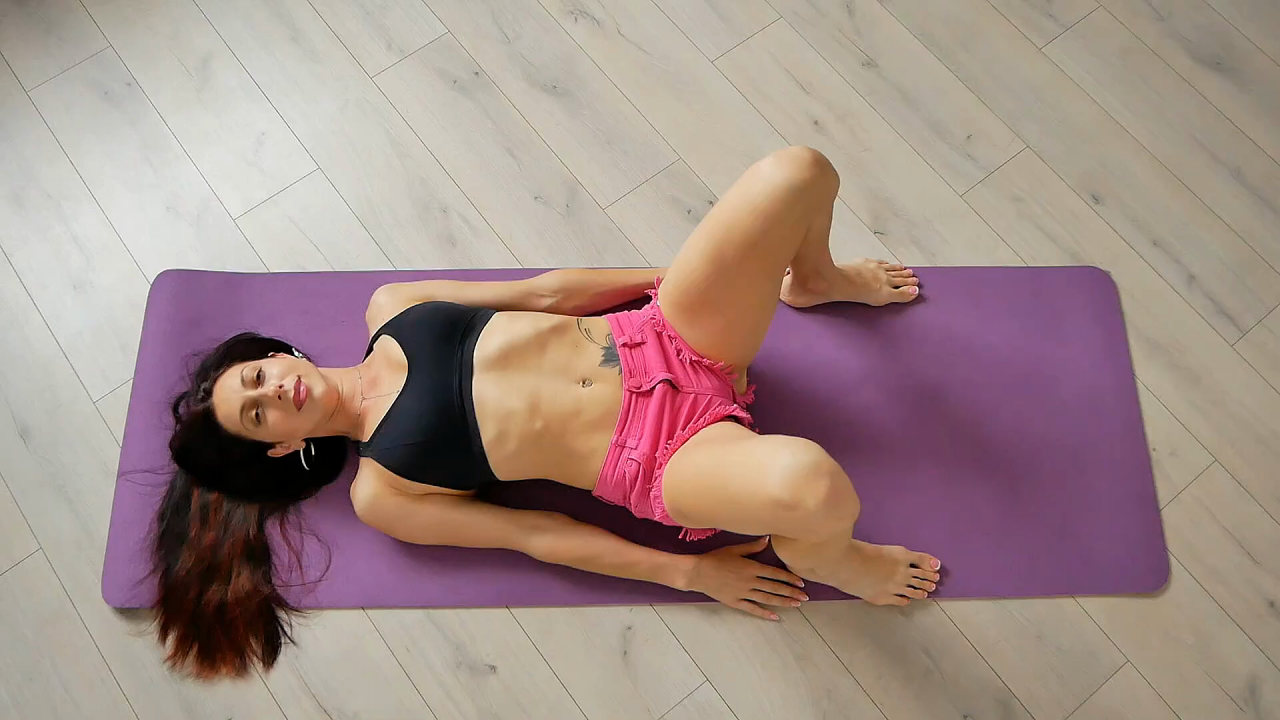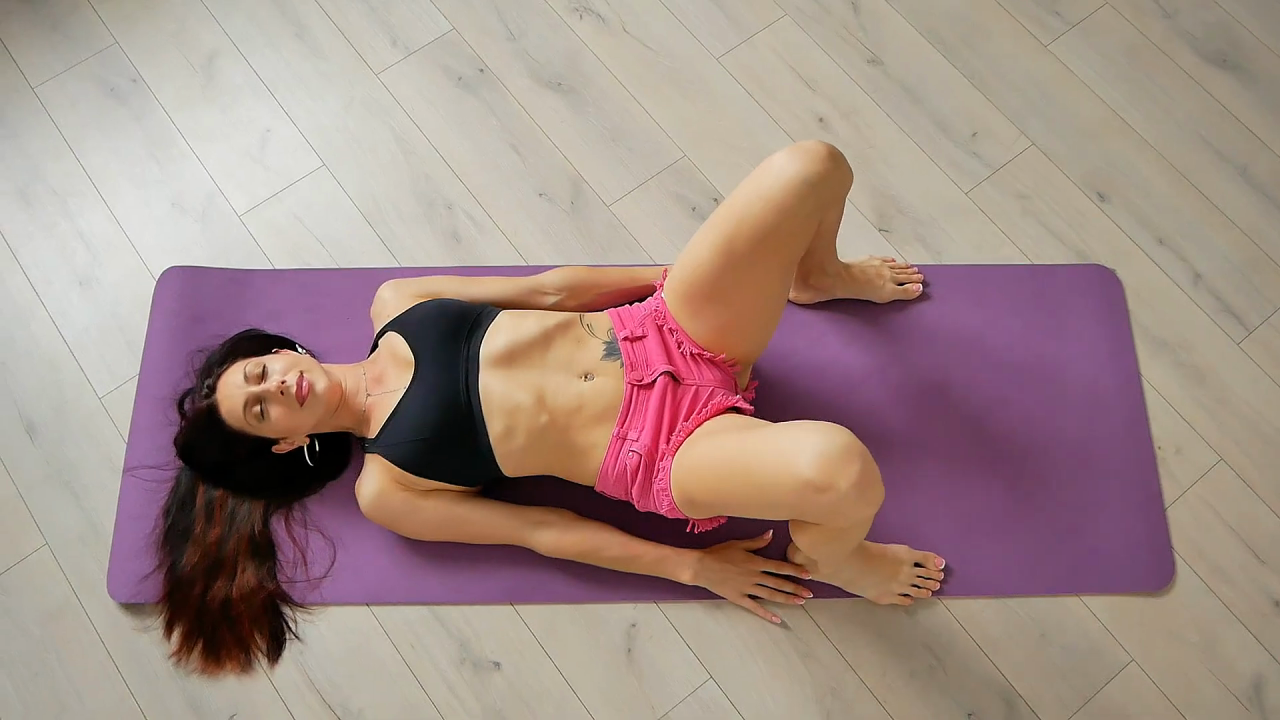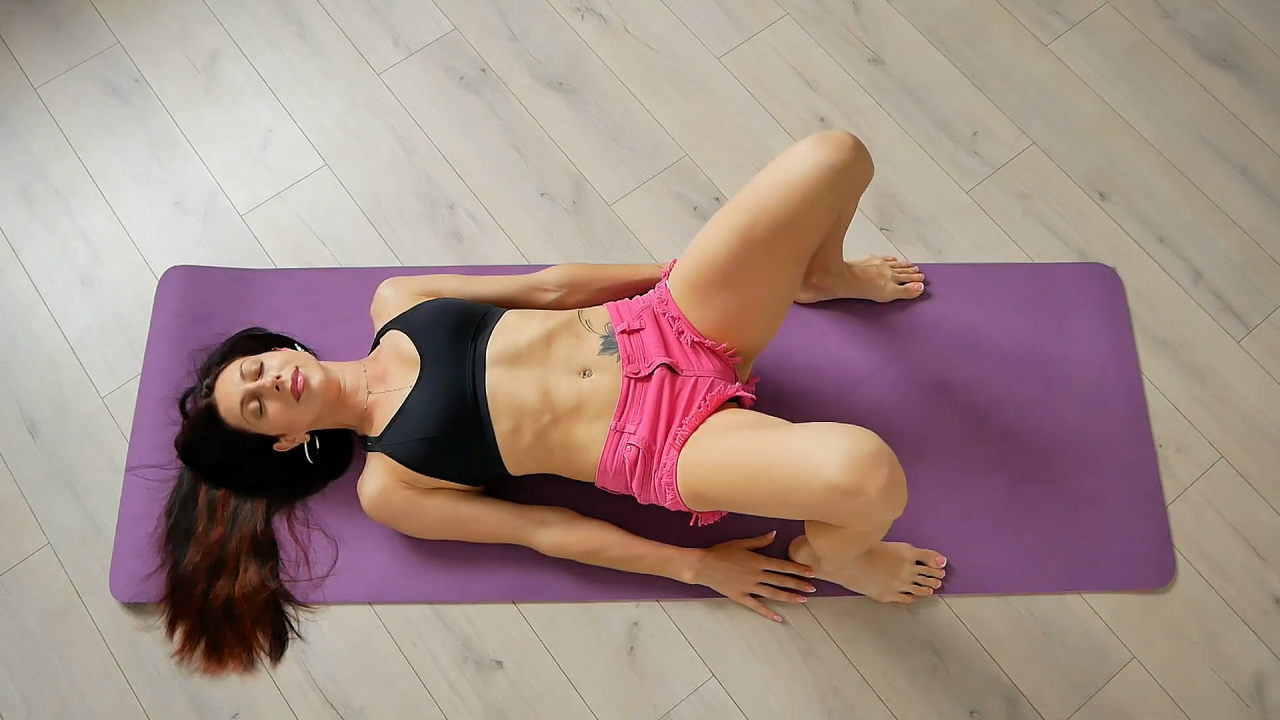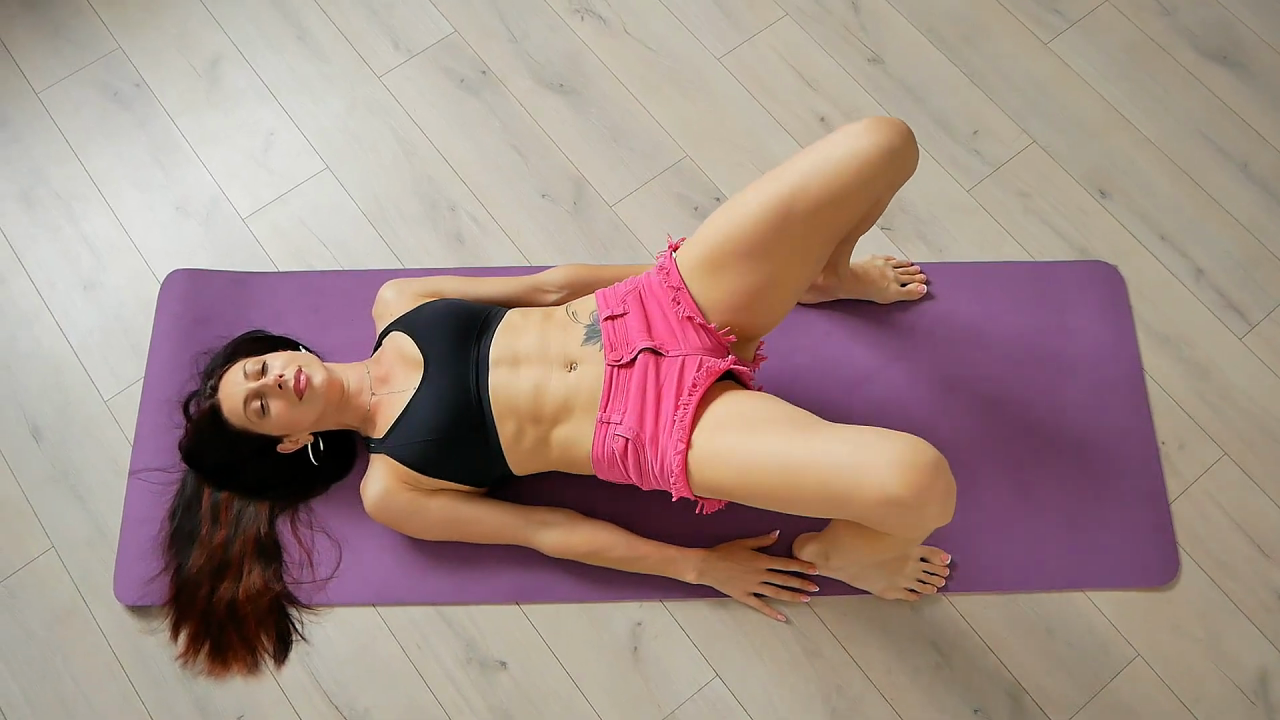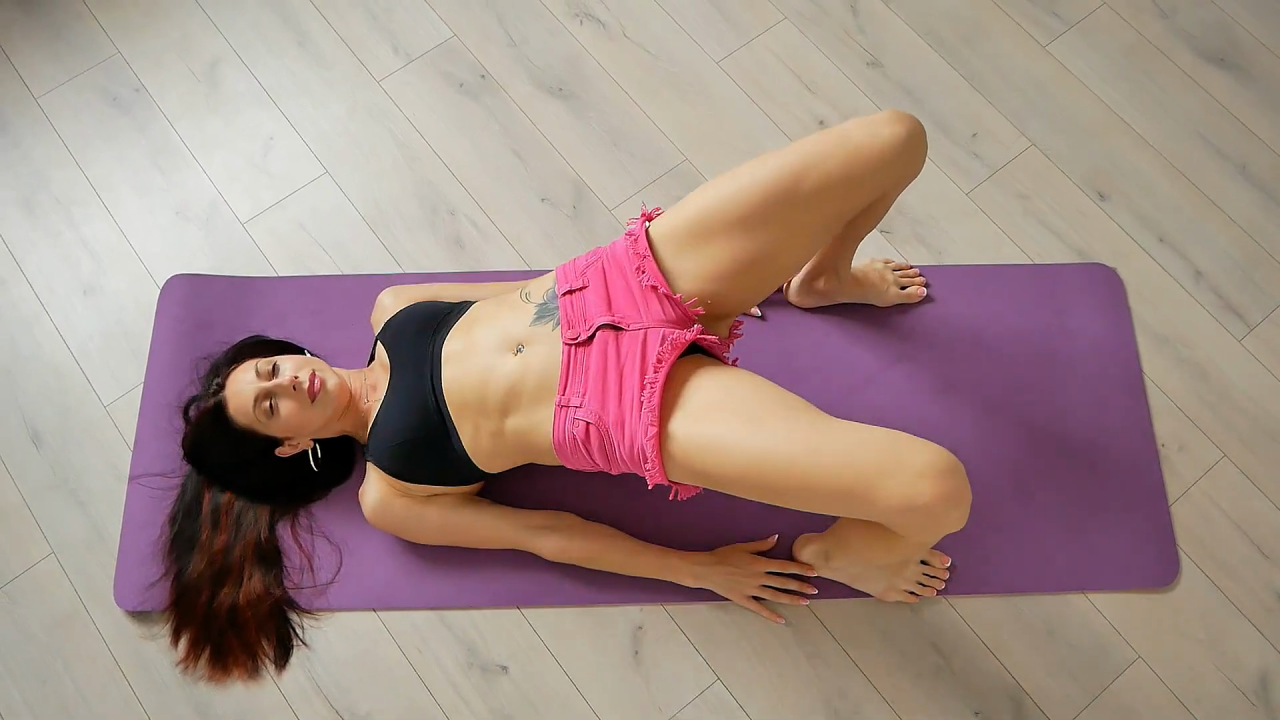
dt=0.5s
person 1, frame 1
left shoulder: (388, 311)
right shoulder: (379, 494)
left elbow: (542, 291)
right elbow: (536, 536)
left wrist: (679, 276)
right wrist: (689, 573)
left hip: (660, 343)
right hip: (664, 455)
left knee: (796, 172)
right knee: (806, 487)
left ankle: (815, 282)
right ankle: (822, 561)
person 1, frame 2
left shoulder: (394, 306)
right shoulder: (384, 489)
left elbow: (547, 290)
right elbow: (542, 532)
left wrist: (685, 270)
right wrist: (695, 569)
left hip: (663, 336)
right hip: (670, 449)
left knee: (810, 166)
right knee: (837, 470)
left ankle: (819, 278)
right ankle: (828, 558)
person 1, frame 3
left shoulder: (393, 303)
right shoulder: (386, 487)
left elbow: (547, 287)
right elbow: (543, 530)
left wrist: (685, 269)
right wrist: (697, 567)
left hip: (668, 329)
right hip: (670, 440)
left knee: (833, 156)
right knee: (861, 474)
left ankle: (822, 277)
right ankle: (828, 558)
person 1, frame 4
left shoulder: (396, 306)
right shoulder: (390, 489)
right elbow: (548, 531)
left wrist: (676, 266)
right wrist: (701, 566)
left hip: (661, 309)
right hip: (670, 424)
left knee: (883, 142)
right knee: (916, 485)
left ankle: (824, 277)
right ankle: (834, 553)
person 1, frame 5
left shoulder: (390, 311)
right shoulder: (386, 495)
right elbow: (549, 536)
left wrist: (731, 275)
right wrist: (704, 572)
right hip: (642, 401)
left knee: (896, 137)
right knee: (935, 490)
left ankle: (823, 279)
right ankle: (836, 556)
